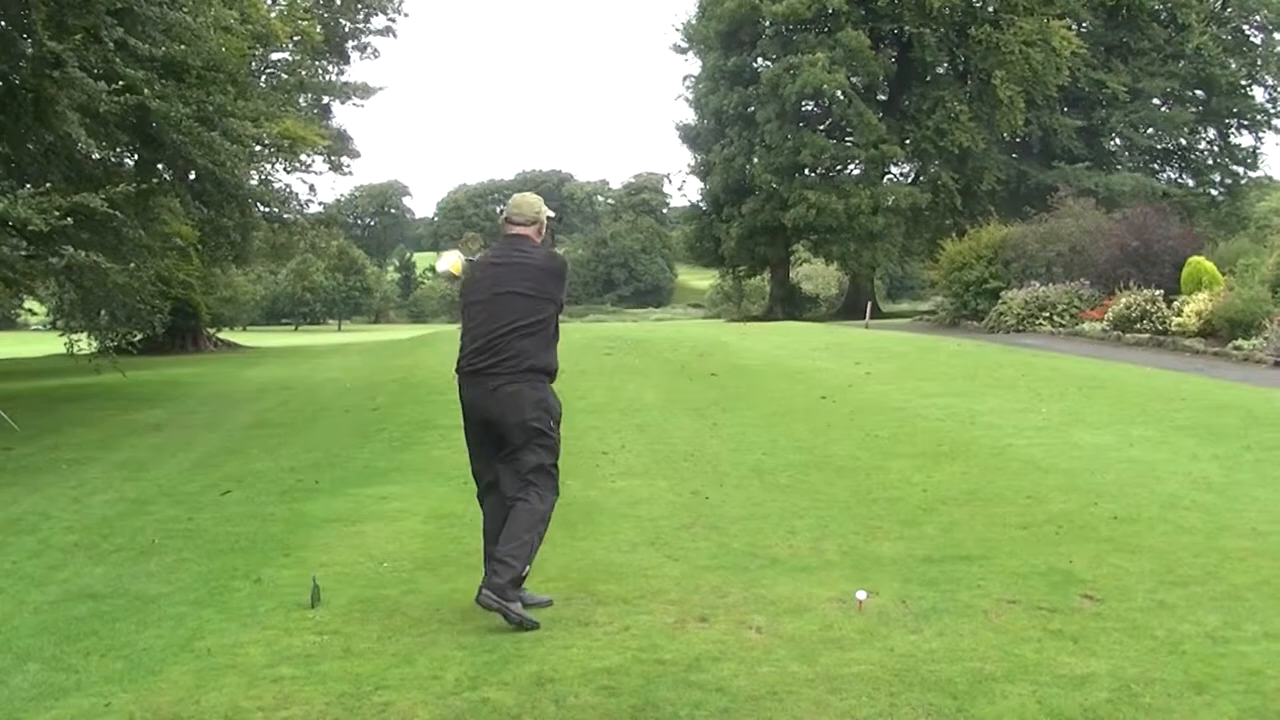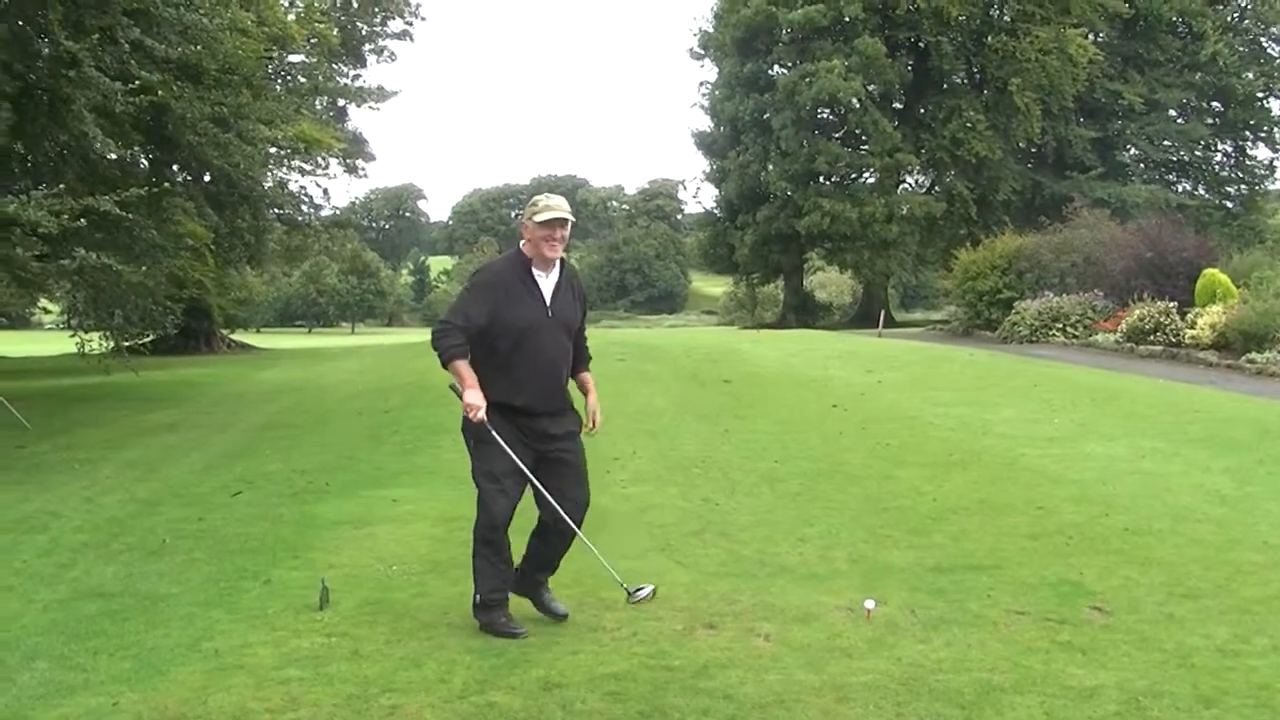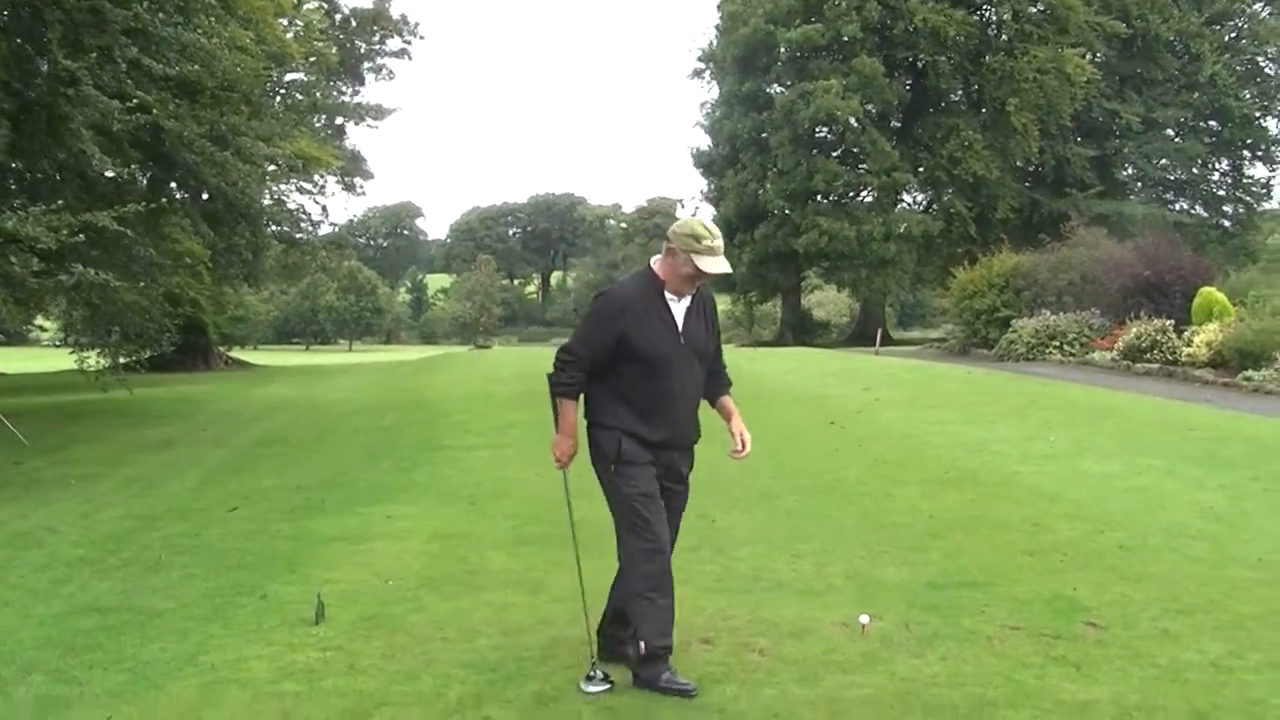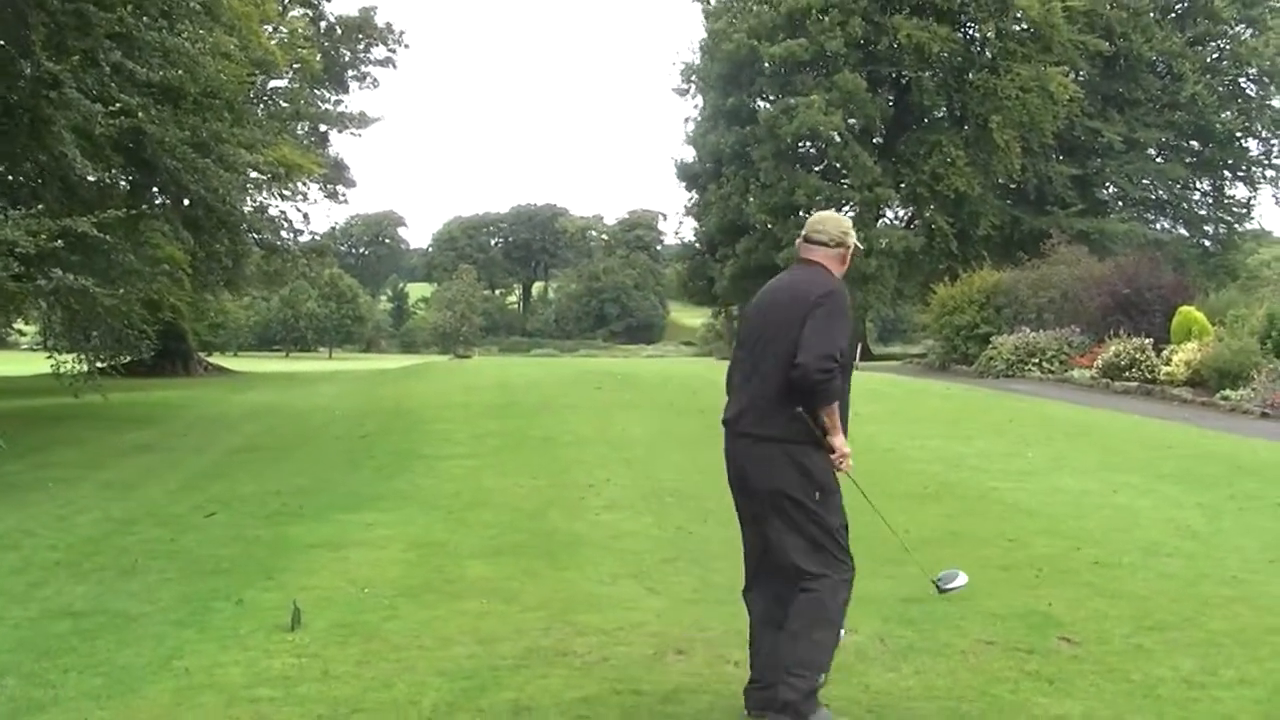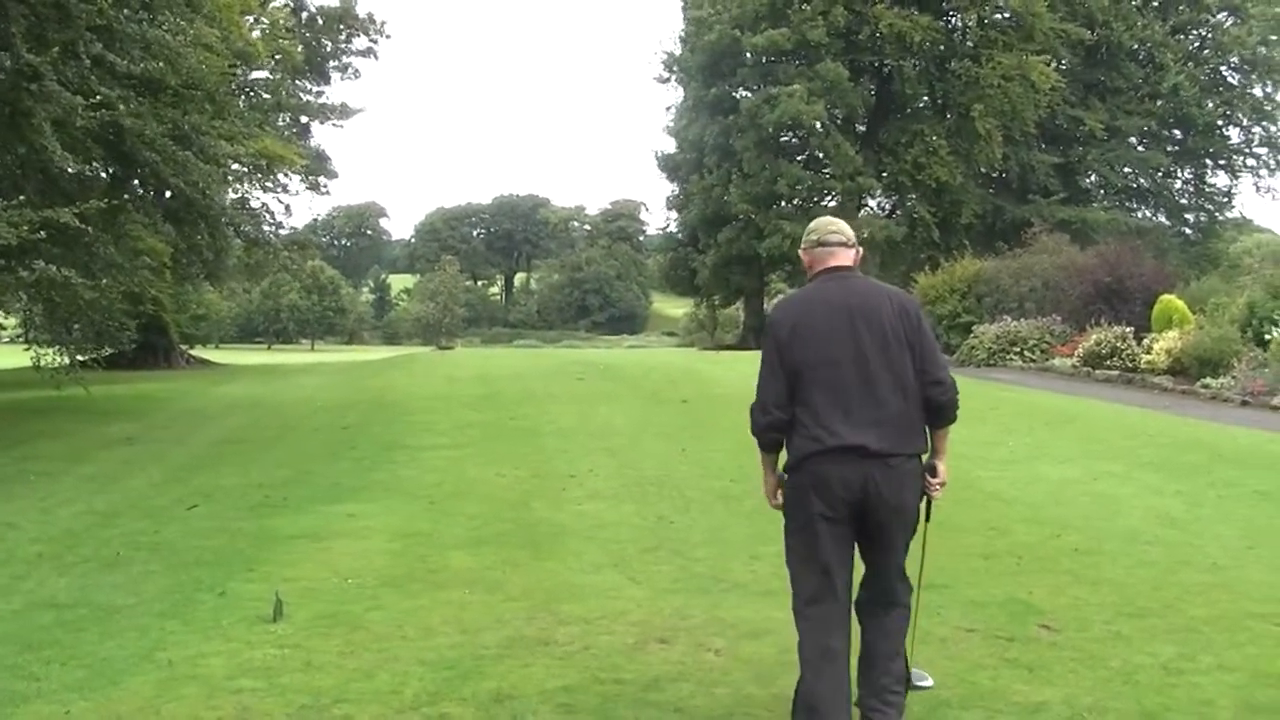
dt=1s
person 1, frame 1
left shoulder: (475, 269)
right shoulder: (550, 265)
left hip: (474, 389)
right hip: (522, 391)
left knee: (497, 488)
right knee: (537, 488)
left ankle: (503, 582)
right ankle: (502, 583)
person 1, frame 2
left shoulder: (571, 281)
right shoulder: (494, 278)
right elbow: (448, 333)
left wrist: (589, 393)
right wrist: (471, 388)
left hip: (558, 419)
right hip: (500, 419)
left knee: (572, 502)
right knee: (497, 512)
left ankle: (531, 578)
right ankle: (491, 606)
person 1, frame 3
left shoulder: (702, 302)
right shoulder: (622, 301)
left elbow: (713, 369)
right elbow: (570, 365)
left wrist: (732, 418)
right wrist: (566, 432)
left hip: (676, 448)
right hip: (625, 446)
left knee: (650, 549)
right knee: (649, 548)
left ankle: (617, 633)
right ankle: (649, 659)
person 1, frame 4
left shoulder: (767, 294)
right shoulder: (828, 293)
left elbow: (741, 374)
right elbow: (818, 369)
right wrist: (835, 431)
left hip: (744, 449)
right hip: (790, 454)
left knee: (771, 572)
right knee: (825, 572)
person 1, frame 5
left shoulder: (787, 314)
right shoulder: (900, 303)
left elbow: (770, 413)
right elbow: (940, 392)
left wrist: (770, 472)
right wrist: (938, 456)
left hip: (819, 473)
right hip: (895, 471)
left knee: (822, 603)
right knee: (887, 593)
